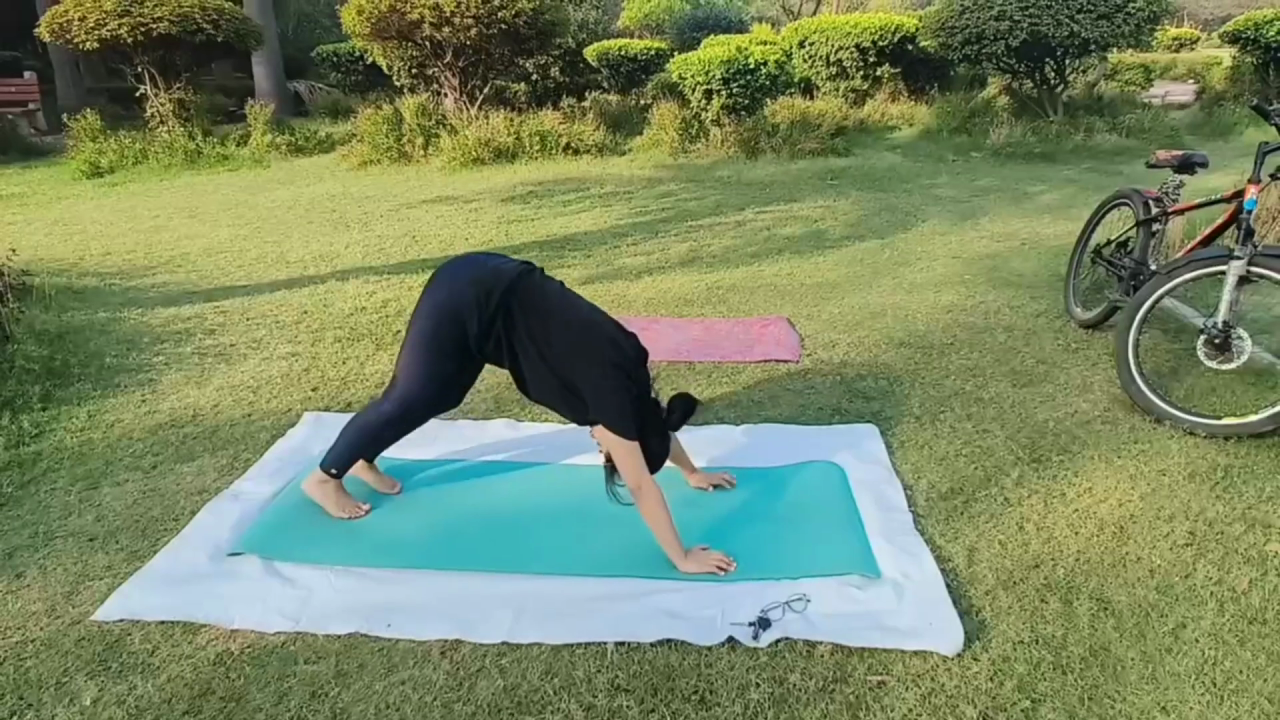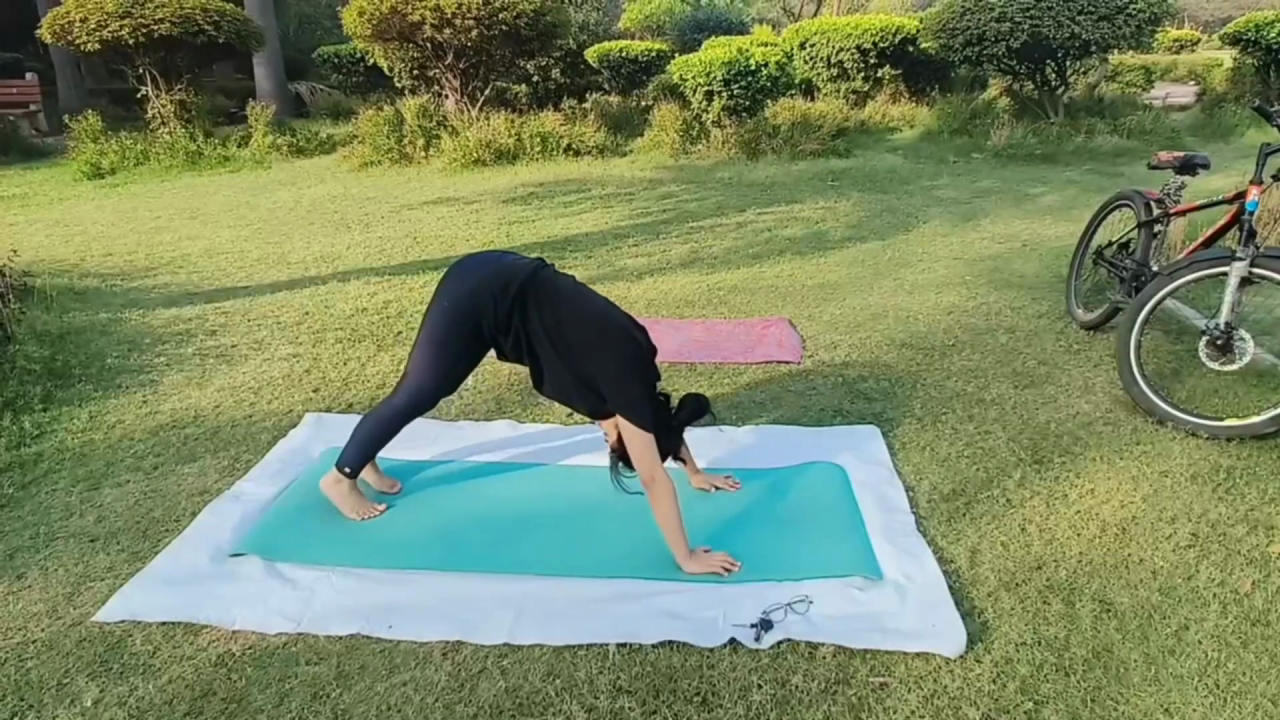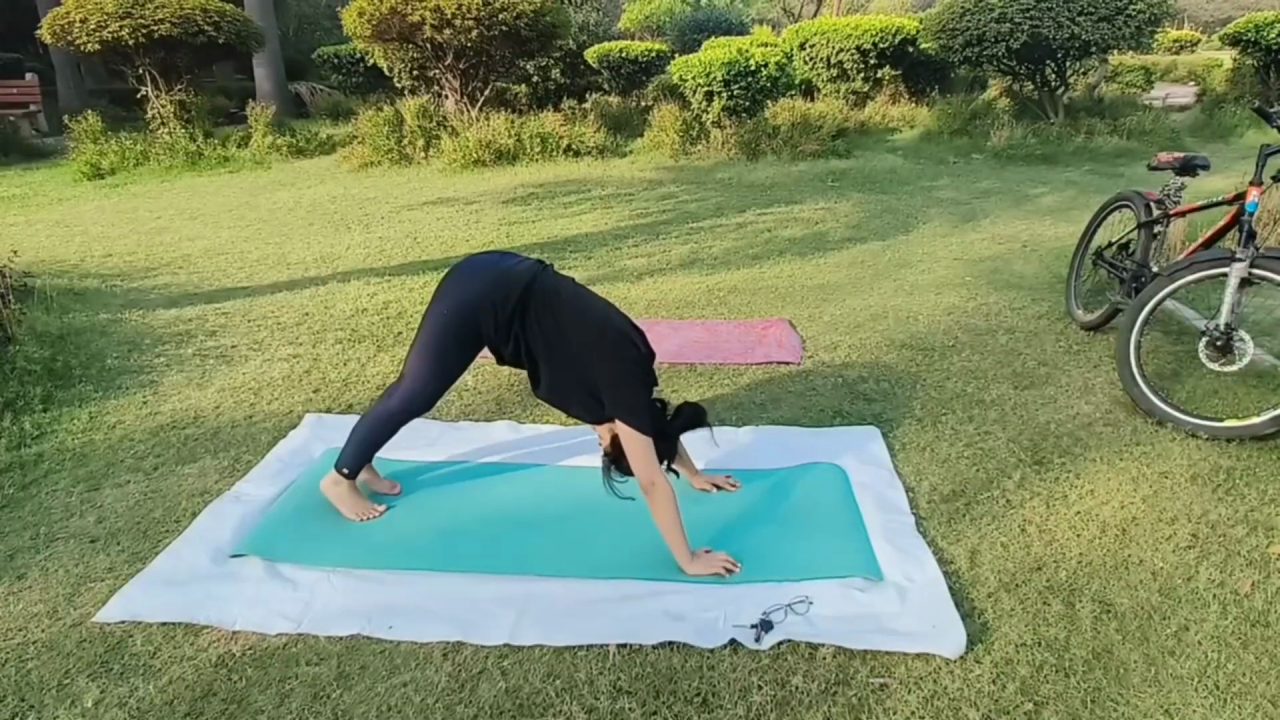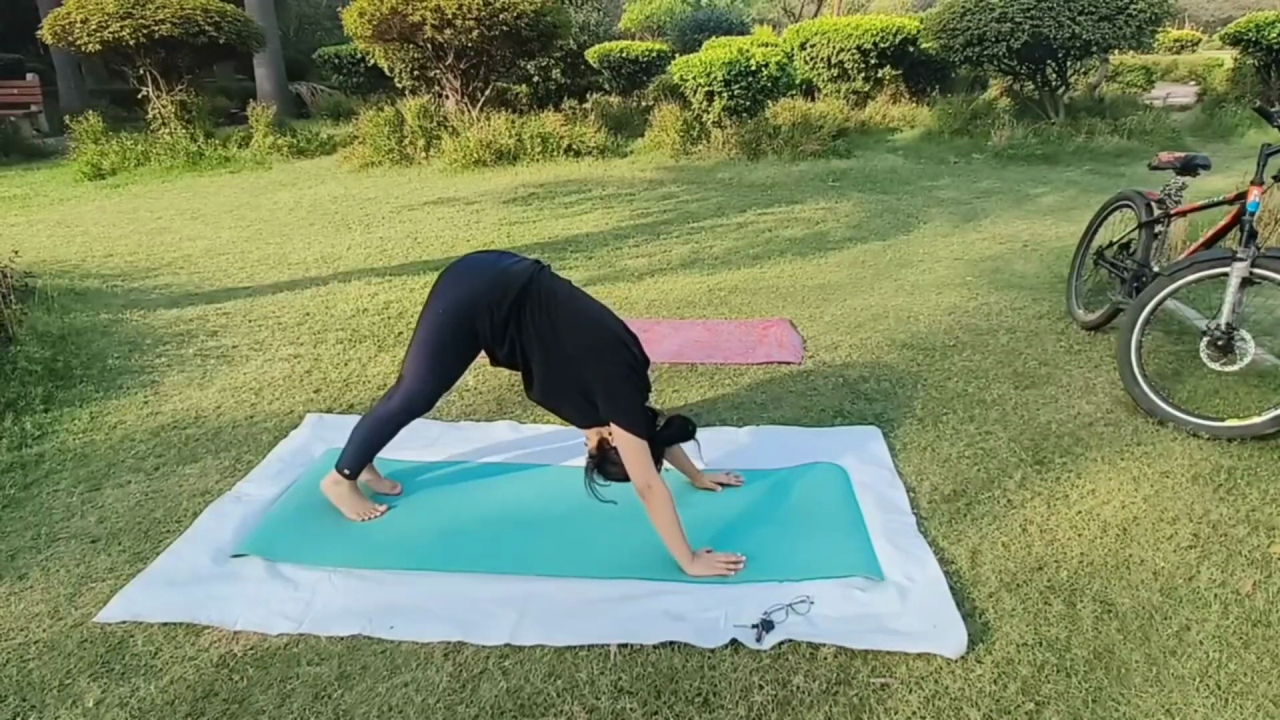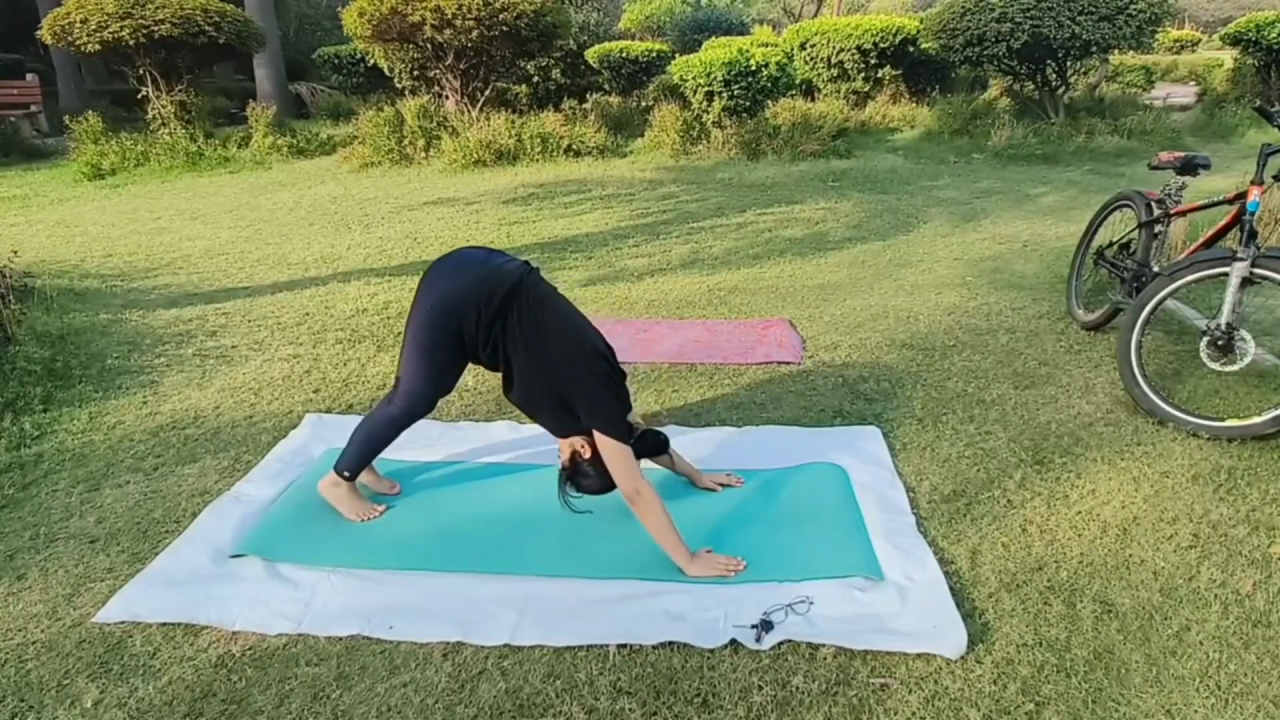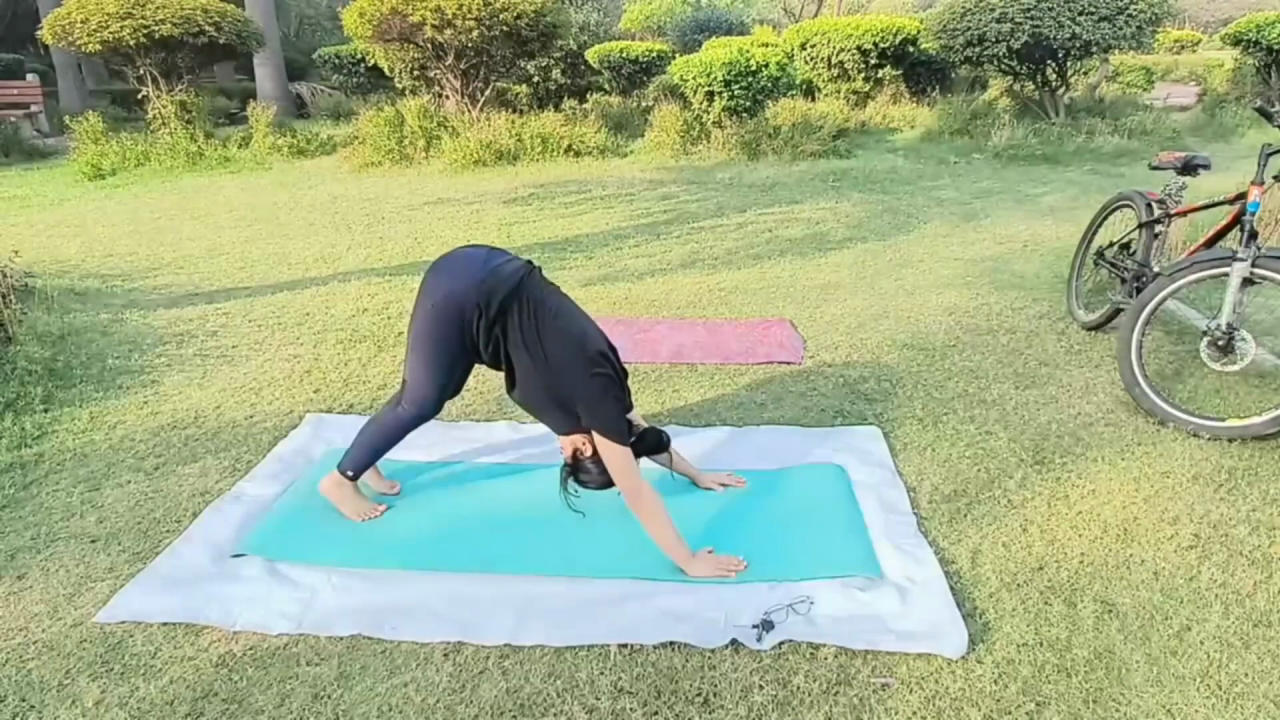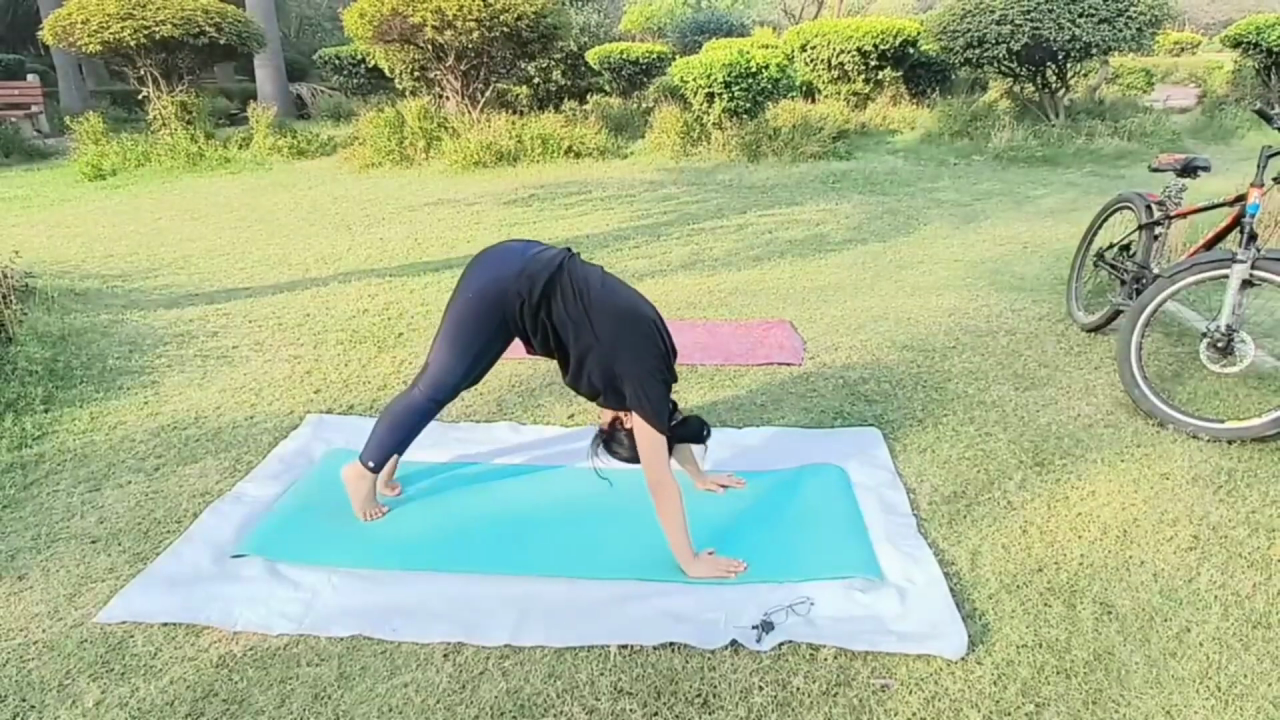
dt=0.4s
person 1, frame 1
left shoulder: (627, 375)
right shoulder: (611, 390)
left elbow: (655, 424)
right elbow: (641, 484)
left wrist: (695, 473)
right wrist: (682, 558)
left hip: (485, 288)
right hip: (467, 298)
left knee: (445, 398)
right knee: (407, 398)
left ankle: (363, 459)
right ankle: (325, 479)
person 1, frame 2
left shoulder: (634, 368)
right shoulder: (626, 384)
left elbow: (665, 422)
right elbow: (654, 479)
left wrist: (696, 473)
right wrist: (687, 558)
left hip: (502, 283)
right hip: (482, 293)
left knee: (436, 387)
right knee: (418, 393)
left ankle: (366, 460)
right ankle: (341, 477)
person 1, frame 3
left shoulder: (631, 371)
right shoulder: (624, 388)
left elbow: (662, 427)
right elbow: (653, 483)
left wrist: (696, 475)
right wrist: (689, 560)
left hip: (502, 284)
right hip: (484, 297)
left knee: (419, 388)
right knee: (415, 394)
left ankle: (362, 466)
right ankle: (340, 479)
person 1, frame 4
left shoulder: (623, 376)
right shoulder: (617, 390)
left elbow: (655, 430)
right elbow: (649, 487)
left wrist: (698, 475)
right wrist: (690, 561)
left hip: (498, 283)
right hip: (478, 296)
left knee: (423, 389)
right knee: (414, 396)
left ankle: (363, 466)
right ankle: (341, 479)
person 1, frame 5
left shoulder: (600, 389)
right shoulder: (596, 401)
left elbow: (639, 435)
right elbow: (637, 493)
left wrist: (696, 475)
right wrist: (689, 562)
left hip: (482, 284)
right hip: (462, 295)
left knee: (420, 394)
right knee: (413, 399)
left ankle: (362, 466)
right ankle: (339, 481)
person 1, frame 6
left shoulder: (602, 385)
right shoulder: (597, 397)
left elbow: (639, 431)
right elbow: (636, 493)
left wrist: (696, 475)
right wrist: (690, 562)
left hip: (487, 280)
right hip: (464, 293)
left knee: (424, 397)
right knee: (420, 403)
left ankle: (366, 464)
right ankle: (341, 479)
person 1, frame 7
left shoulder: (648, 367)
right shoulder: (645, 381)
left elbow: (672, 425)
right elbow: (660, 481)
left wrist: (698, 475)
right wrist: (690, 562)
left hip: (531, 275)
right hip: (509, 282)
left knee: (445, 383)
right knee: (436, 386)
left ankle: (387, 457)
right ankle: (363, 471)
